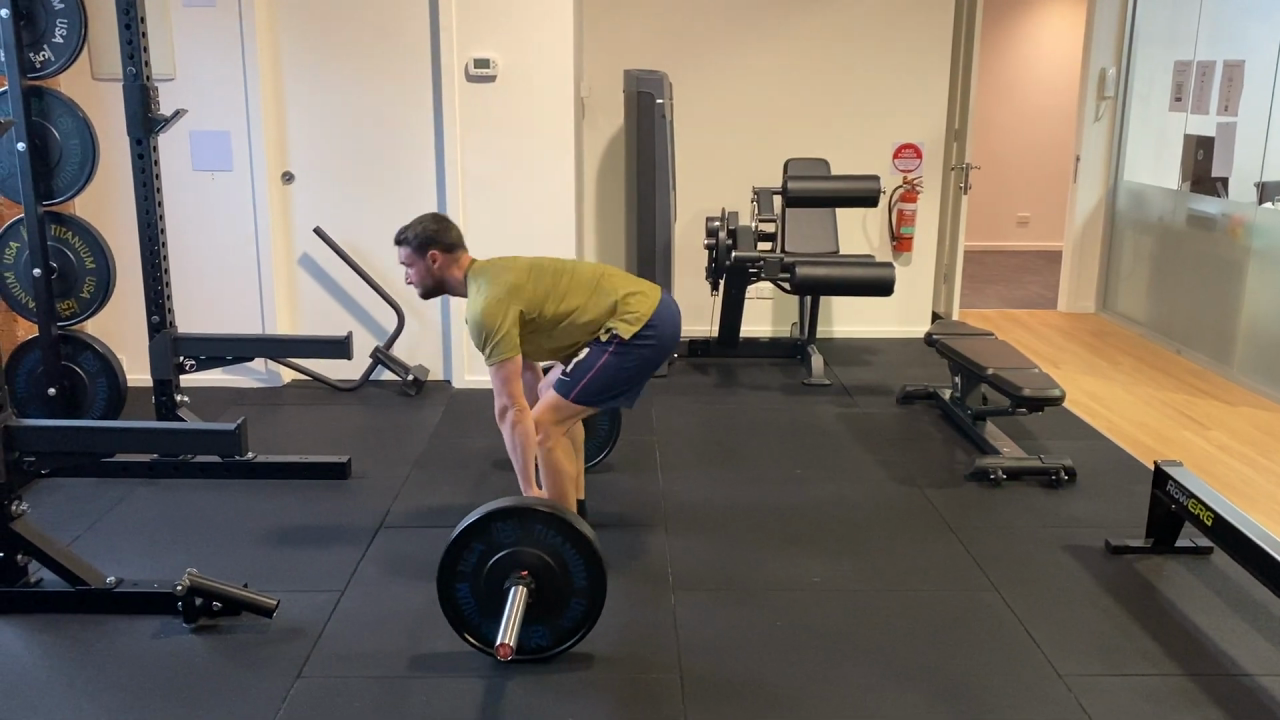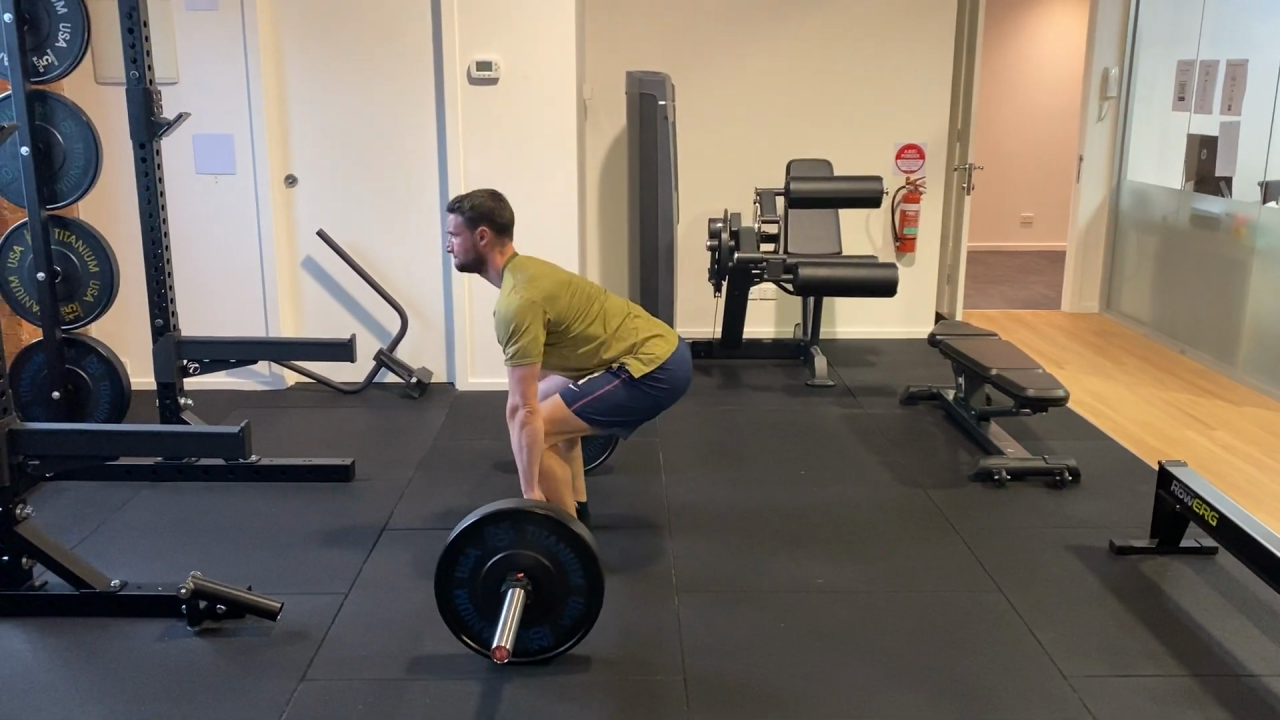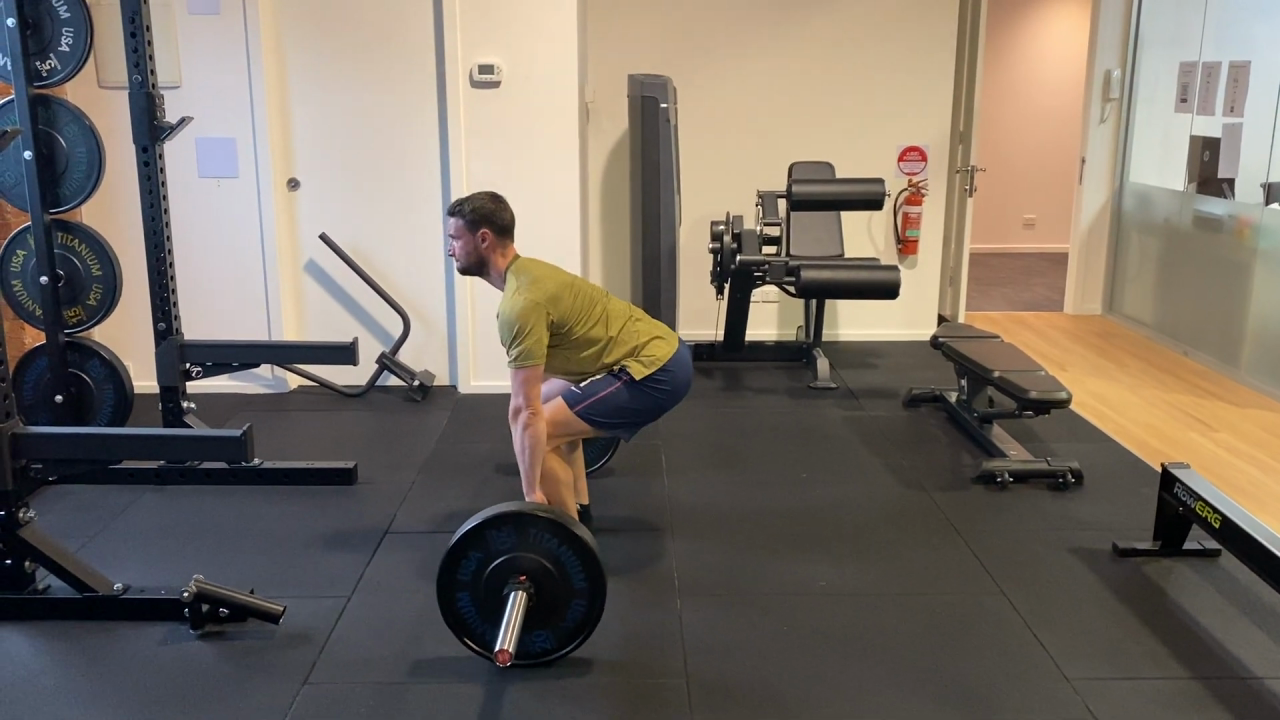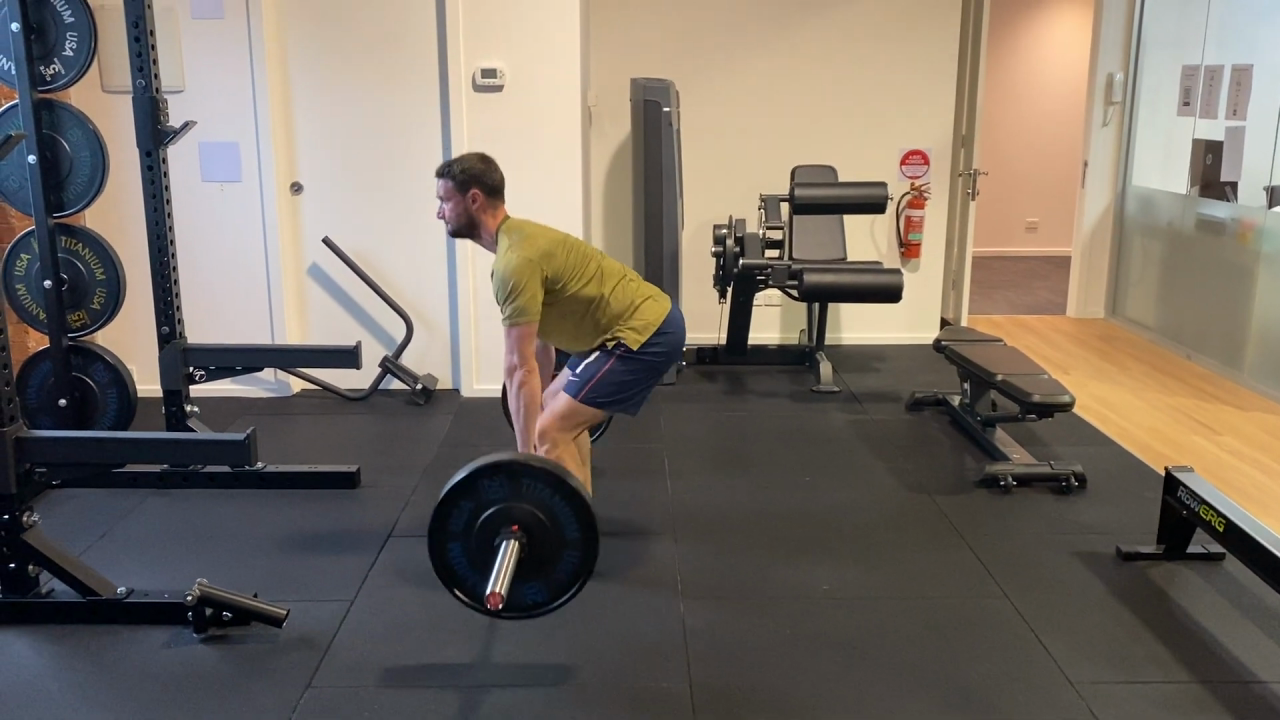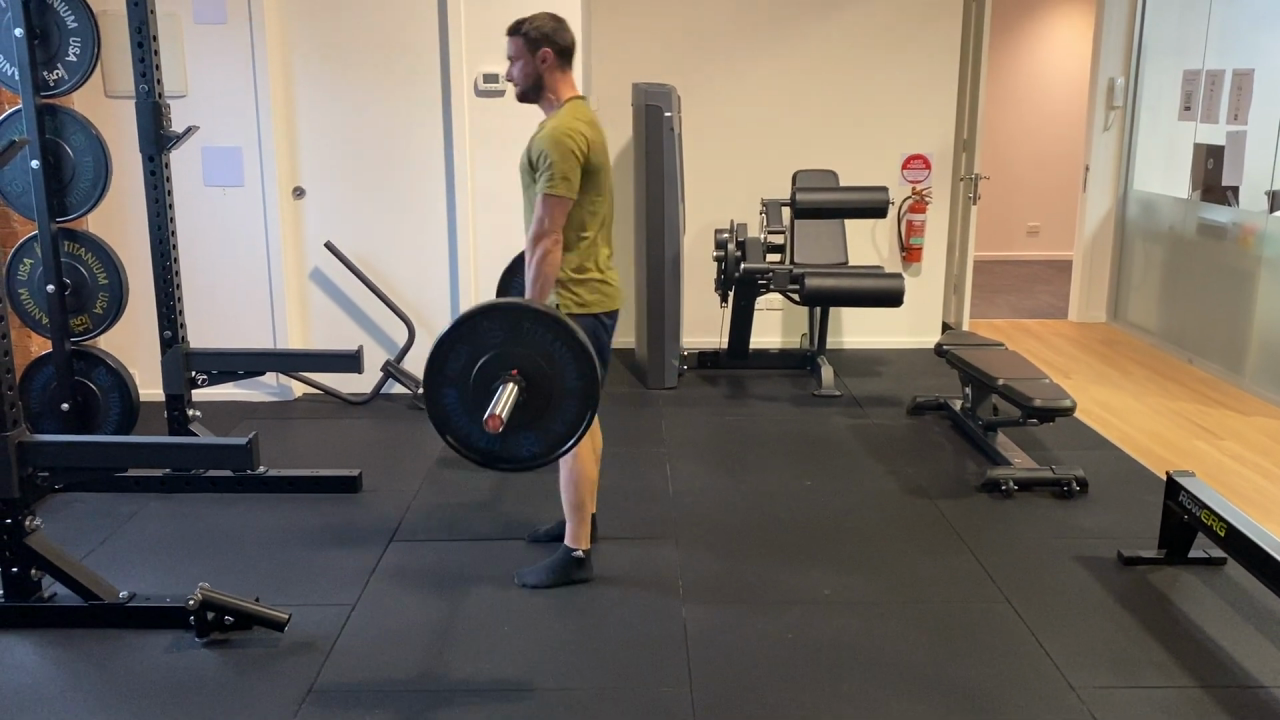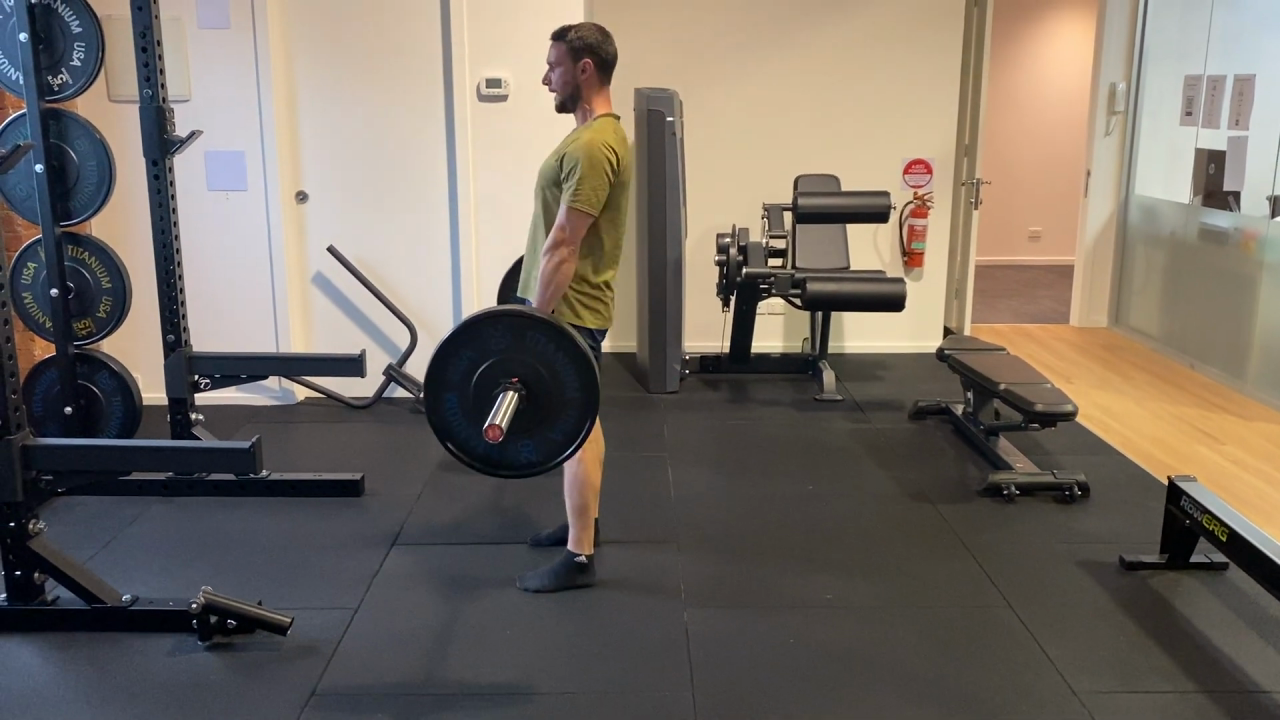
dt=0.4s
person 1, frame 1
left shoulder: (485, 307)
right shoulder: (490, 278)
left elbow: (509, 408)
right elbow: (525, 364)
left wrist: (529, 492)
left hip: (640, 321)
right hip: (649, 309)
left knee: (545, 424)
right knee: (554, 405)
right ankle: (573, 509)
person 1, frame 2
left shoulder: (517, 302)
right shoulder: (526, 273)
left elbow: (522, 410)
left wrist: (530, 494)
left hip: (653, 369)
right hip: (657, 350)
left knee: (537, 430)
right knee: (549, 406)
right ankle: (575, 509)
person 1, frame 3
left shoulder: (521, 305)
right shoulder: (527, 274)
left elbow: (525, 412)
left wrist: (532, 495)
left hip: (654, 372)
right hip: (656, 353)
left knee: (542, 431)
right knee: (552, 410)
right ankle: (578, 510)
person 1, frame 4
left shoulder: (514, 263)
right shoulder: (522, 239)
left elbow: (520, 369)
right elbow: (540, 337)
left wrist: (526, 457)
right wrist: (548, 400)
left hip: (640, 333)
right hip: (648, 321)
left knee: (552, 429)
right knee: (560, 409)
person 1, frame 5
left shoulder: (558, 134)
right shoulder: (573, 121)
left elbow: (545, 237)
right wrist: (538, 312)
left hip: (577, 303)
right hip: (585, 295)
left ankle: (575, 556)
right ankle: (581, 516)
person 1, frame 6
left shoulder: (590, 146)
right shoulder: (599, 135)
left elbow: (562, 246)
right wrist: (539, 316)
left hip: (568, 311)
right hip: (574, 306)
left ankle: (578, 559)
right ankle: (584, 522)
